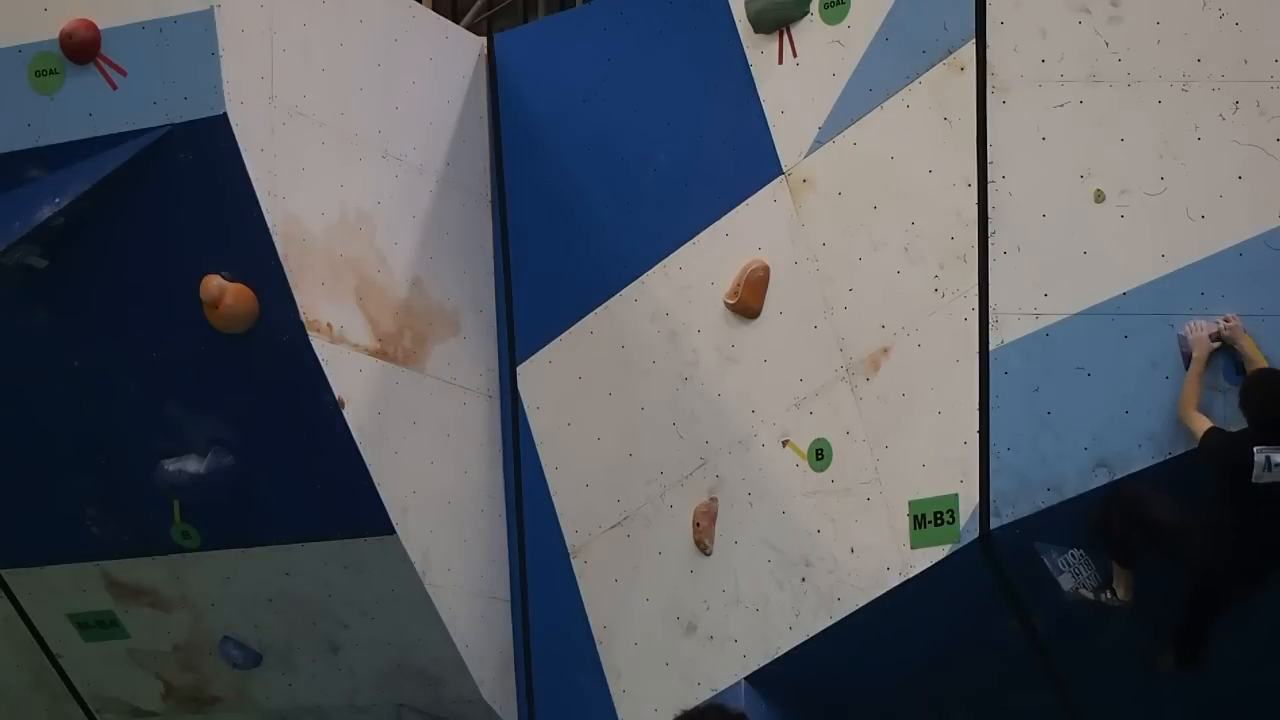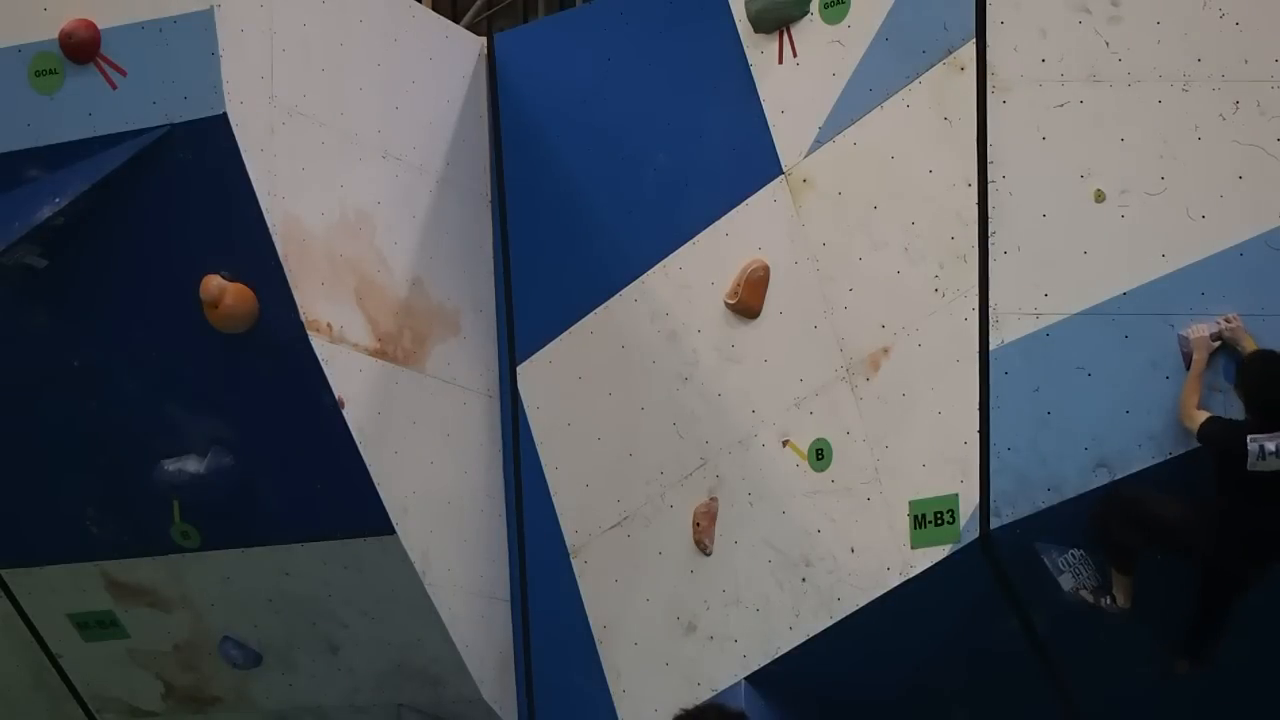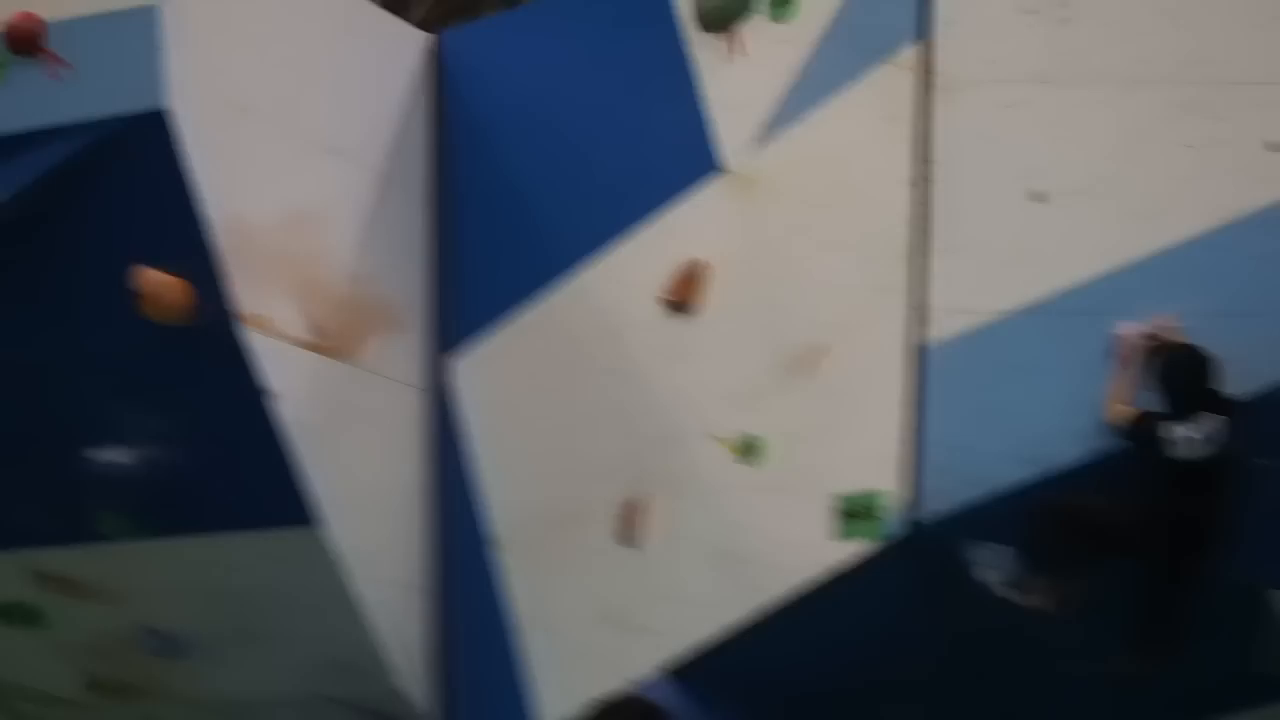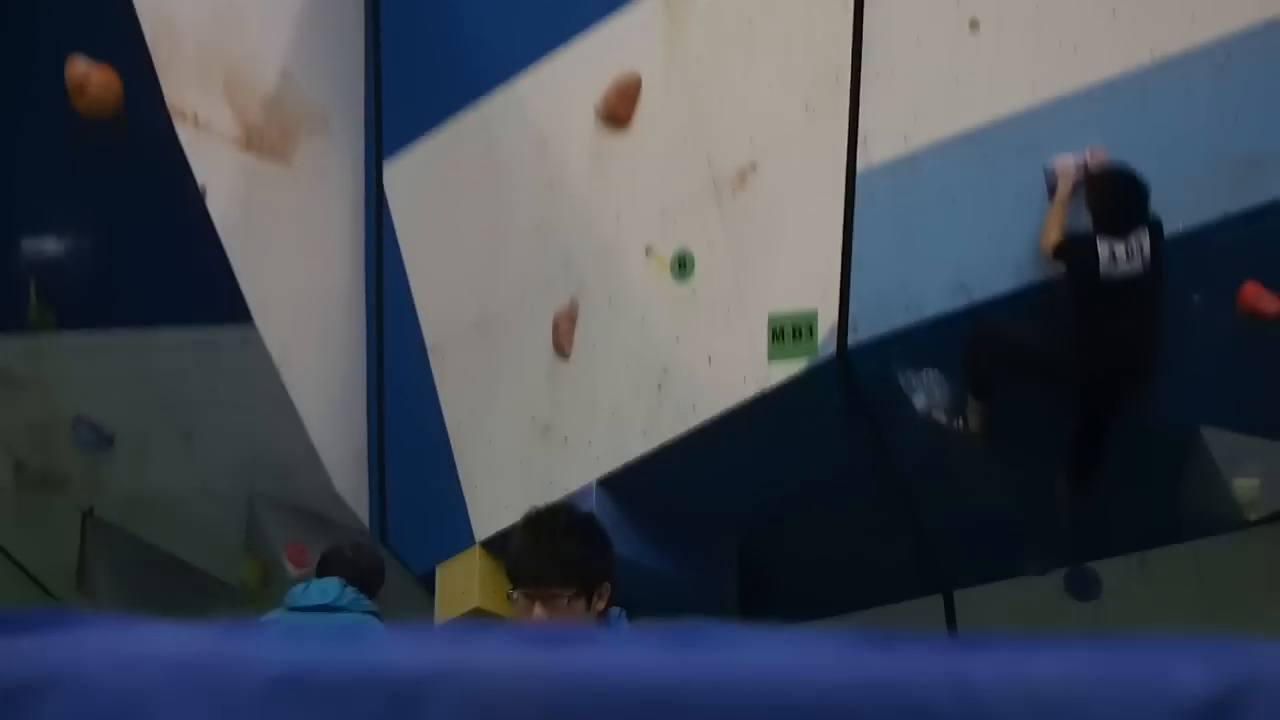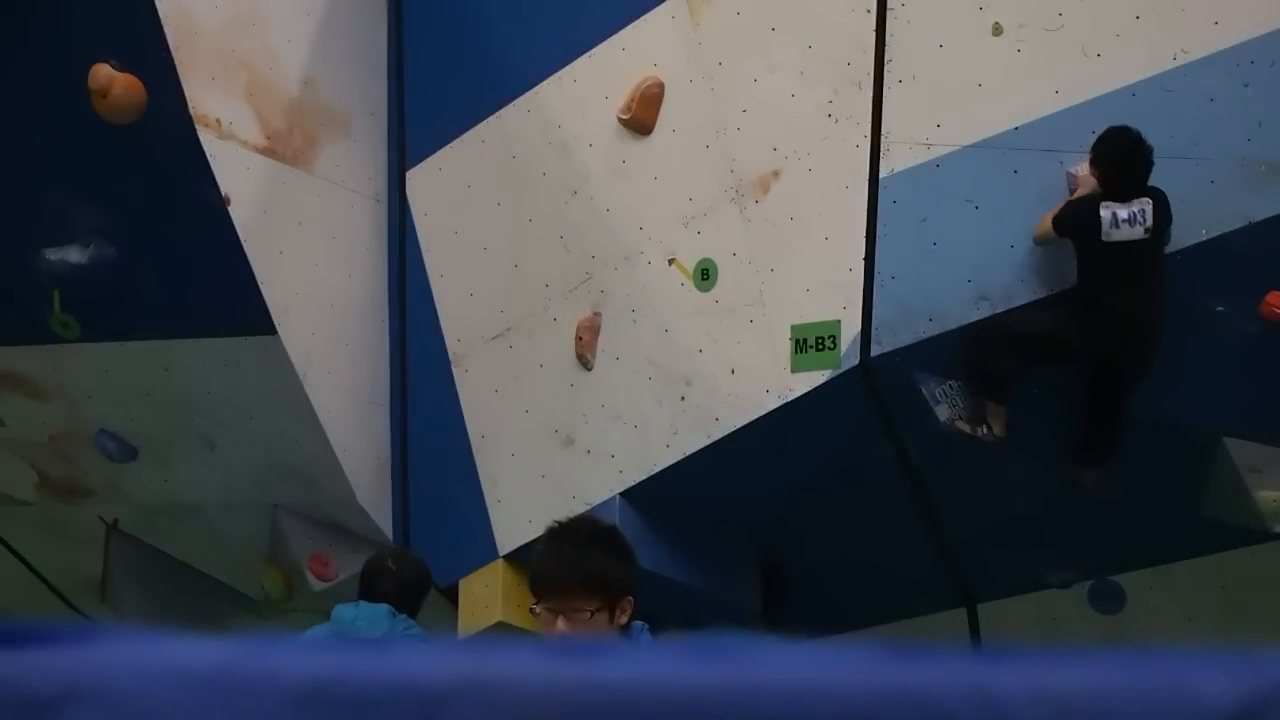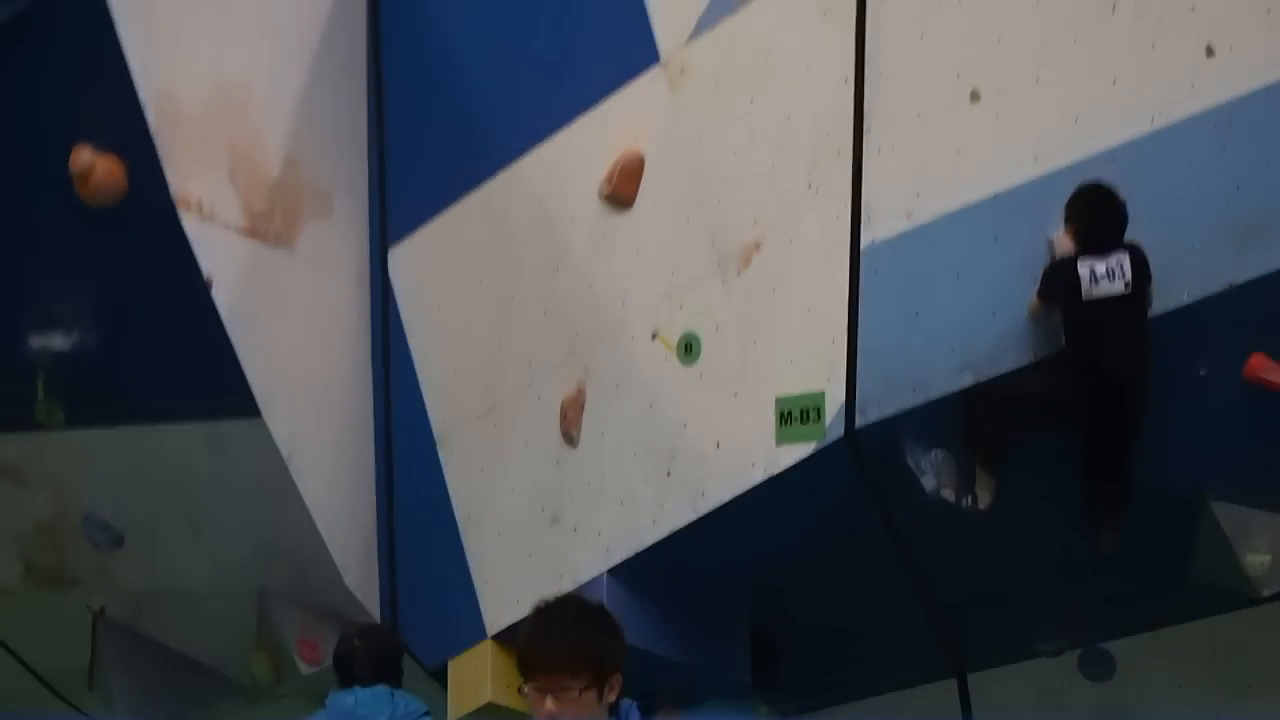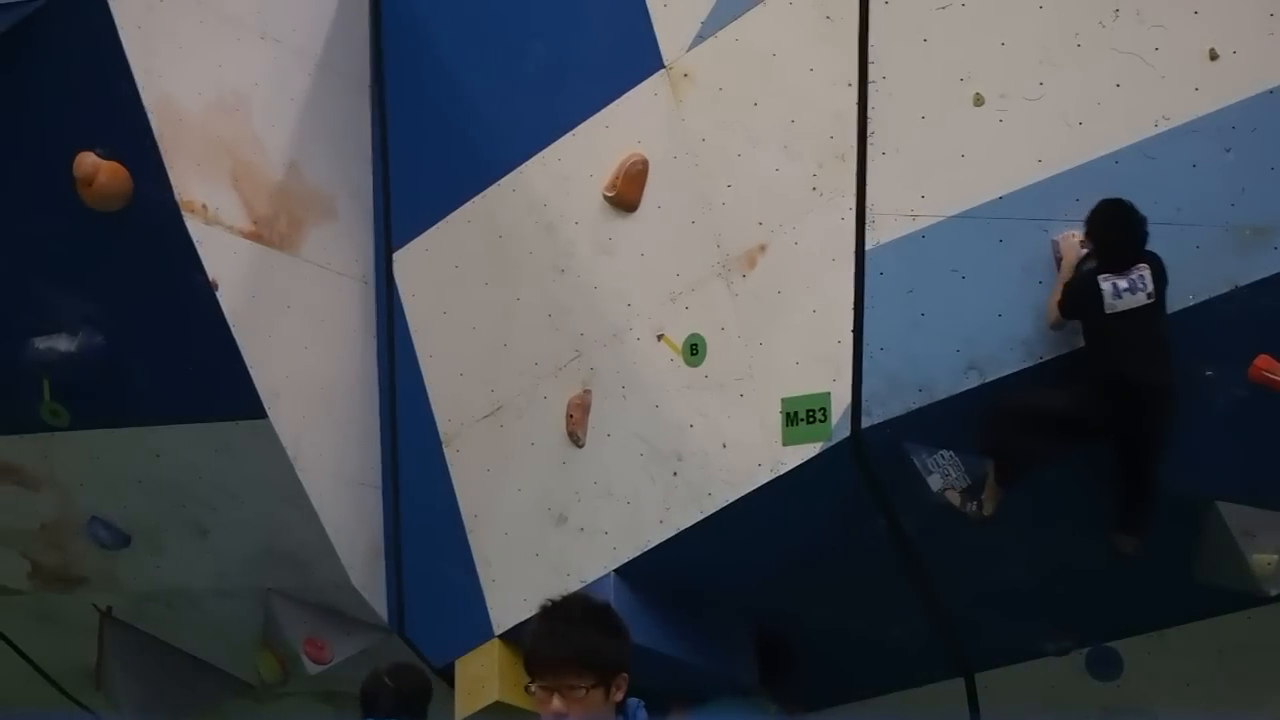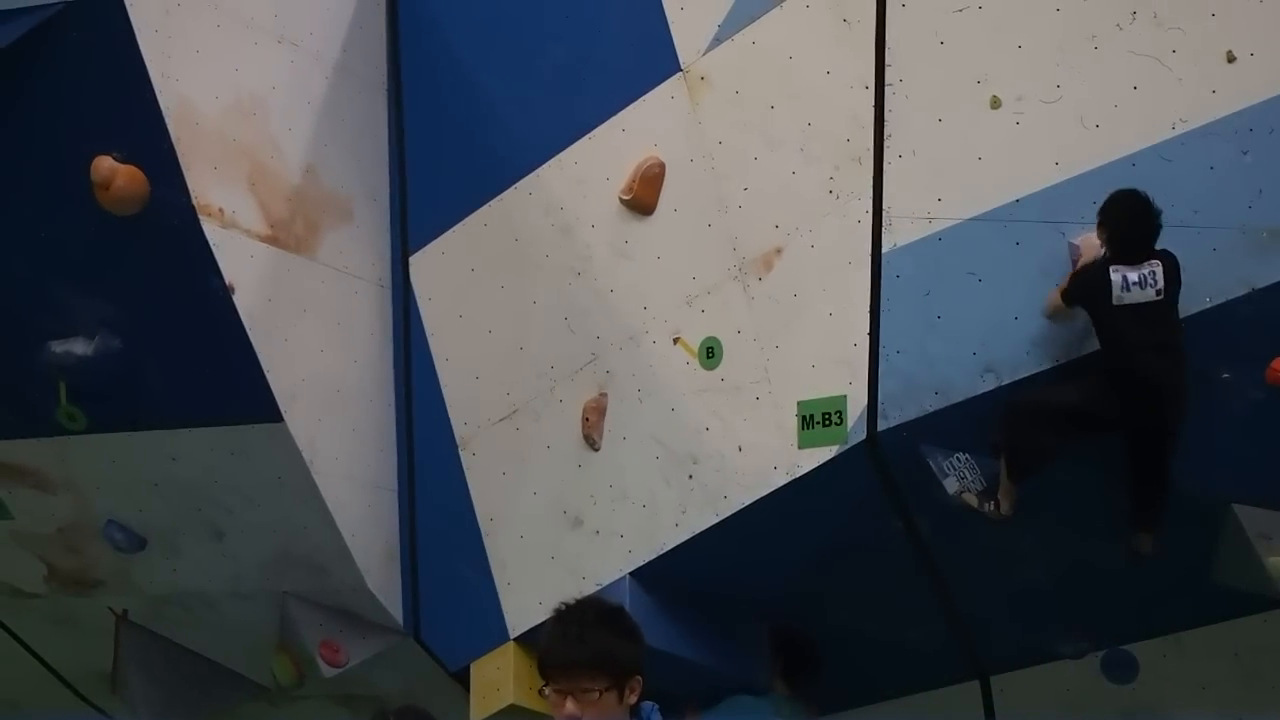
dt=0.3s
person 1, frame 1
left shoulder: (1232, 450)
left elbow: (1187, 411)
left wrist: (1200, 355)
right wrist: (1242, 342)
left hip: (1214, 551)
left knee: (1123, 504)
right knee: (1210, 597)
left ankle: (1122, 590)
right ankle: (1180, 657)
person 1, frame 2
left shoulder: (1229, 437)
left elbow: (1188, 411)
left wrist: (1200, 356)
right wrist: (1244, 342)
left hip: (1217, 537)
left knee: (1118, 508)
right knee: (1217, 596)
left ankle: (1121, 596)
right ankle: (1190, 658)
person 1, frame 3
left shoulder: (1153, 429)
right shoulder: (1224, 412)
left elbow: (1115, 411)
right elbow: (1205, 380)
left wrist: (1129, 361)
right wrist: (1173, 344)
left hip: (1158, 532)
right hip: (1203, 536)
right knee: (1170, 591)
right ankle: (1153, 651)
person 1, frame 4
left shoulder: (1085, 249)
right shoulder: (1152, 234)
left elbow: (1049, 242)
right elbow: (1130, 210)
left wrist: (1065, 190)
right wrist: (1106, 177)
left hip: (1085, 358)
right hip: (1135, 366)
left knee: (988, 341)
right knee: (1095, 423)
left ankle: (974, 421)
right ankle: (1075, 488)
person 1, frame 5
left shoulder: (1086, 210)
right shoulder: (1158, 202)
left elbow: (1040, 235)
left hip: (1087, 329)
right hip: (1138, 339)
left knee: (992, 339)
right knee: (1106, 402)
left ankle: (996, 425)
right ankle: (1089, 466)
person 1, frame 6
left shoulder: (1066, 271)
right shoulder: (1135, 259)
left elbow: (1037, 312)
left hip: (1080, 385)
right hip: (1129, 391)
left knee: (998, 398)
right knee: (1109, 459)
left ankle: (984, 493)
right ankle: (1106, 531)
person 1, frame 7
left shoulder: (1085, 285)
right shoulder: (1154, 267)
left elbow: (1054, 319)
left wrist: (1068, 263)
right wrist: (1106, 251)
left hip: (1102, 401)
right hip: (1155, 403)
left knee: (1012, 417)
right knee: (1137, 471)
left ankle: (988, 502)
right ankle: (1129, 535)
person 1, frame 8
left shoulder: (1095, 276)
right shoulder: (1168, 264)
left elbow: (1053, 308)
left wrist: (1083, 264)
left hip: (1115, 393)
right hip: (1166, 398)
left knee: (1024, 413)
right knee: (1151, 467)
left ankle: (1003, 502)
right ankle: (1144, 534)
